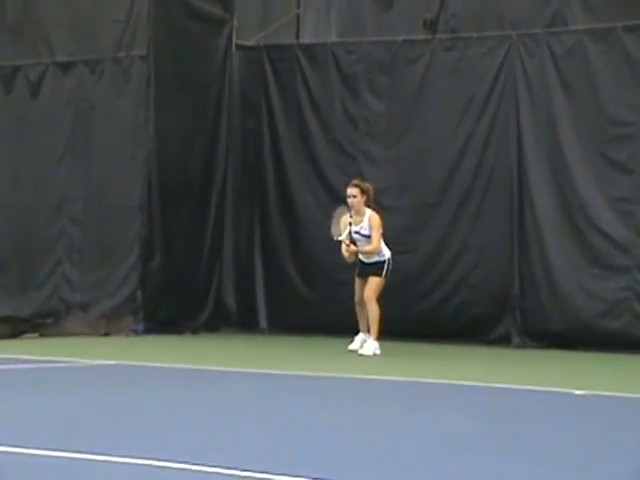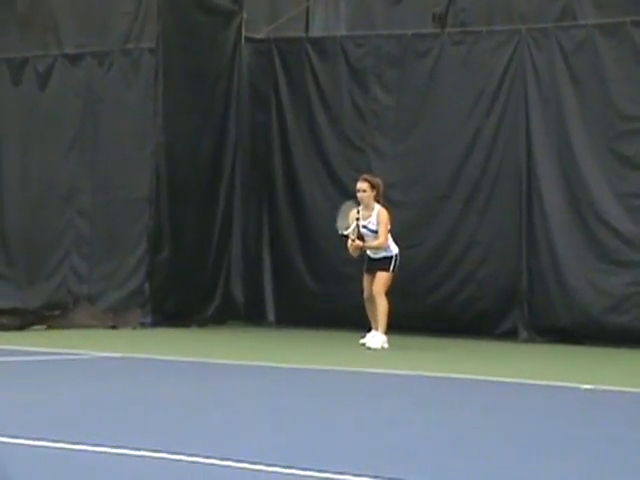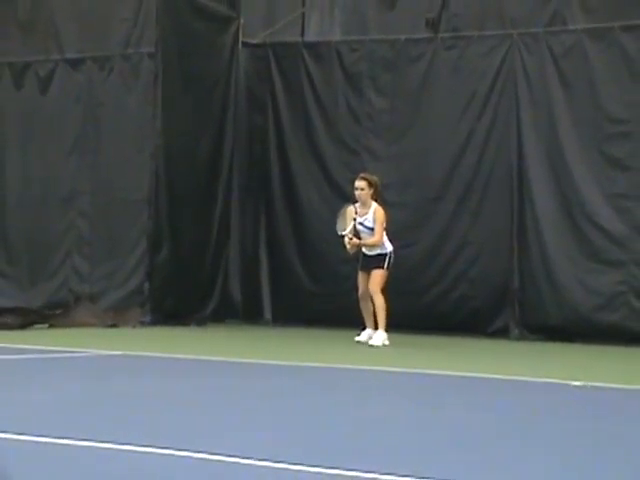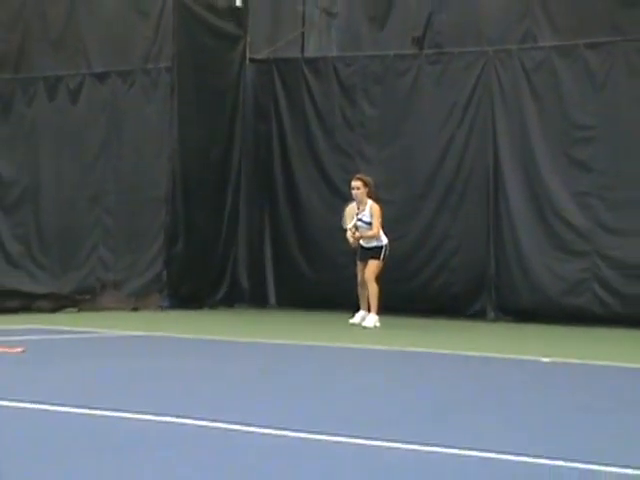
dt=0.3s
person 1, frame 1
left shoulder: (373, 218)
right shoulder: (346, 219)
left elbow: (376, 247)
right elbow: (344, 244)
left wrist: (356, 250)
right wrist: (347, 252)
left hip: (380, 261)
right hip: (363, 261)
left knee: (369, 297)
right knee: (359, 300)
left ankle: (373, 342)
right ankle: (363, 335)
person 1, frame 2
left shoulder: (381, 213)
right shoulder: (355, 213)
left elbow: (382, 242)
right elbow: (352, 238)
left wrist: (362, 245)
right wrist: (352, 246)
left hip: (388, 257)
right hip: (371, 257)
left knee: (378, 292)
right knee: (367, 296)
left ankle: (381, 336)
right ankle: (374, 331)
person 1, frame 3
left shoulder: (378, 211)
right shoulder: (352, 210)
left elbow: (378, 240)
right elbow: (349, 234)
left wrist: (359, 243)
right wrist: (350, 243)
left hip: (382, 254)
right hip: (366, 254)
left knee: (374, 289)
right knee: (362, 293)
left ankle: (381, 333)
right ankle: (370, 330)
person 1, frame 4
left shoulder: (374, 207)
left elbow: (376, 232)
right elbow: (349, 230)
left wrist: (360, 235)
right wrist: (351, 238)
left hip: (378, 246)
right hip: (364, 246)
left knee: (369, 277)
right knee: (361, 280)
left ankle: (373, 316)
right ankle: (363, 311)
